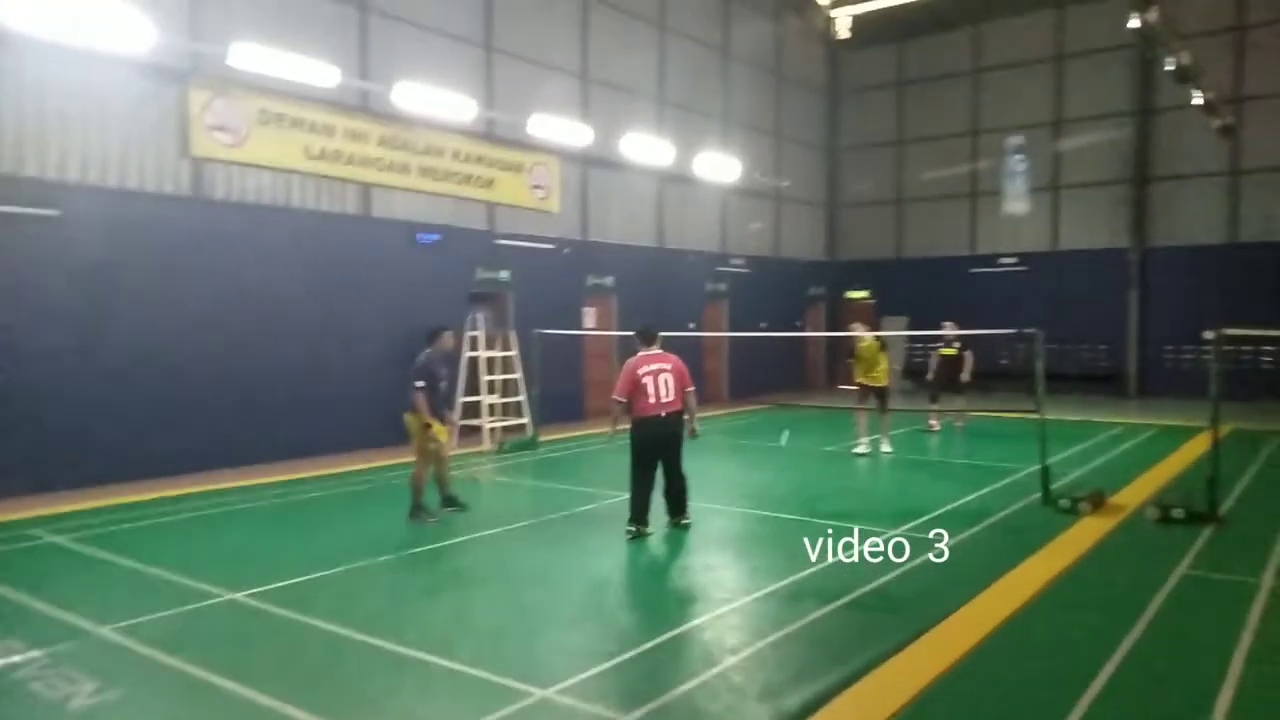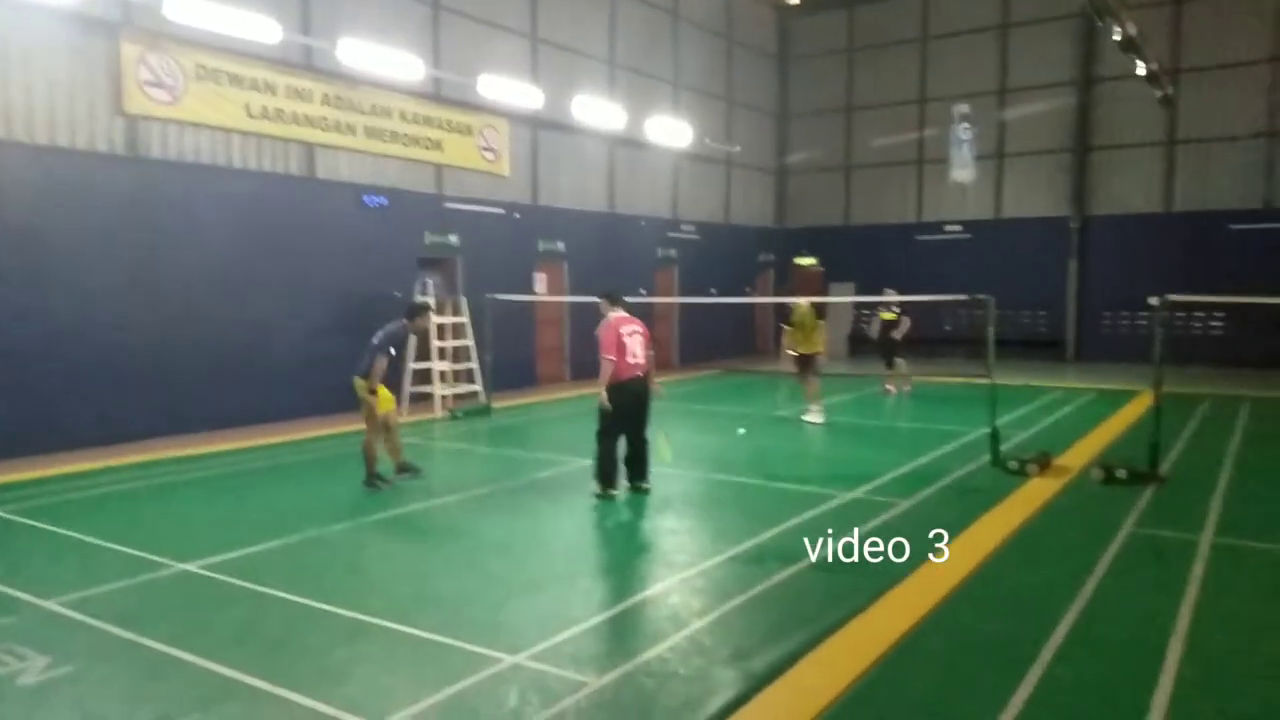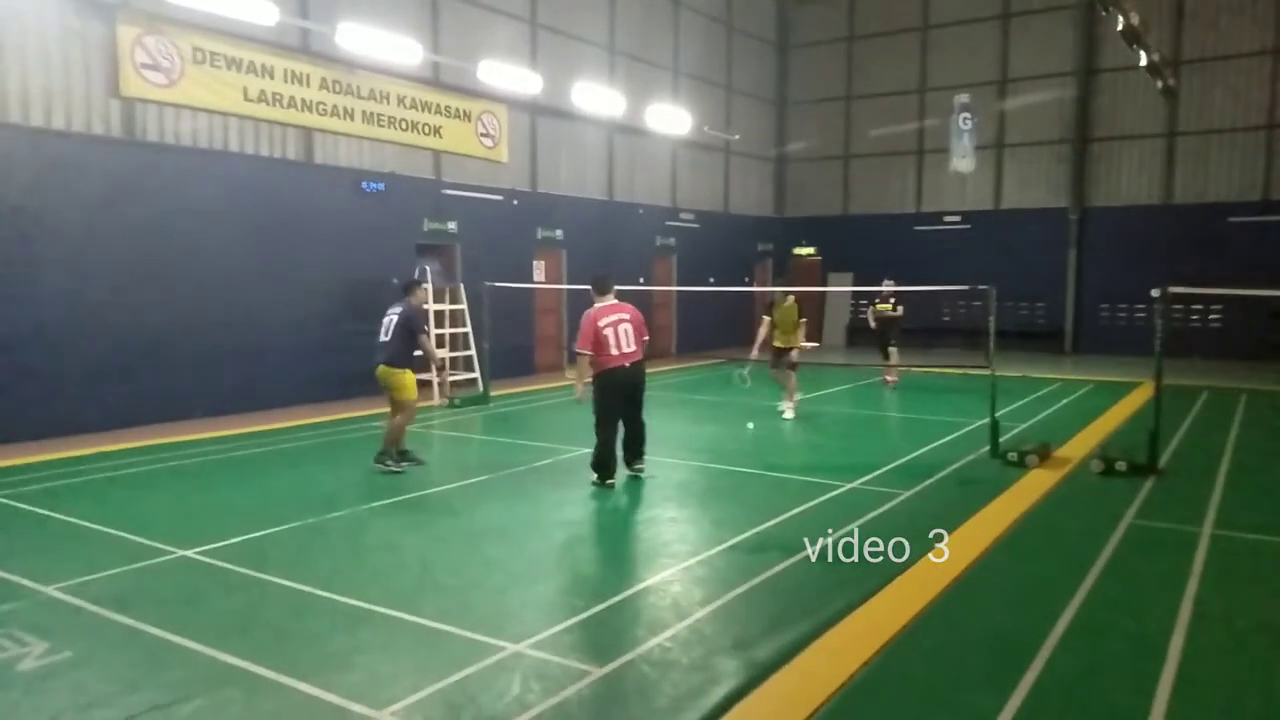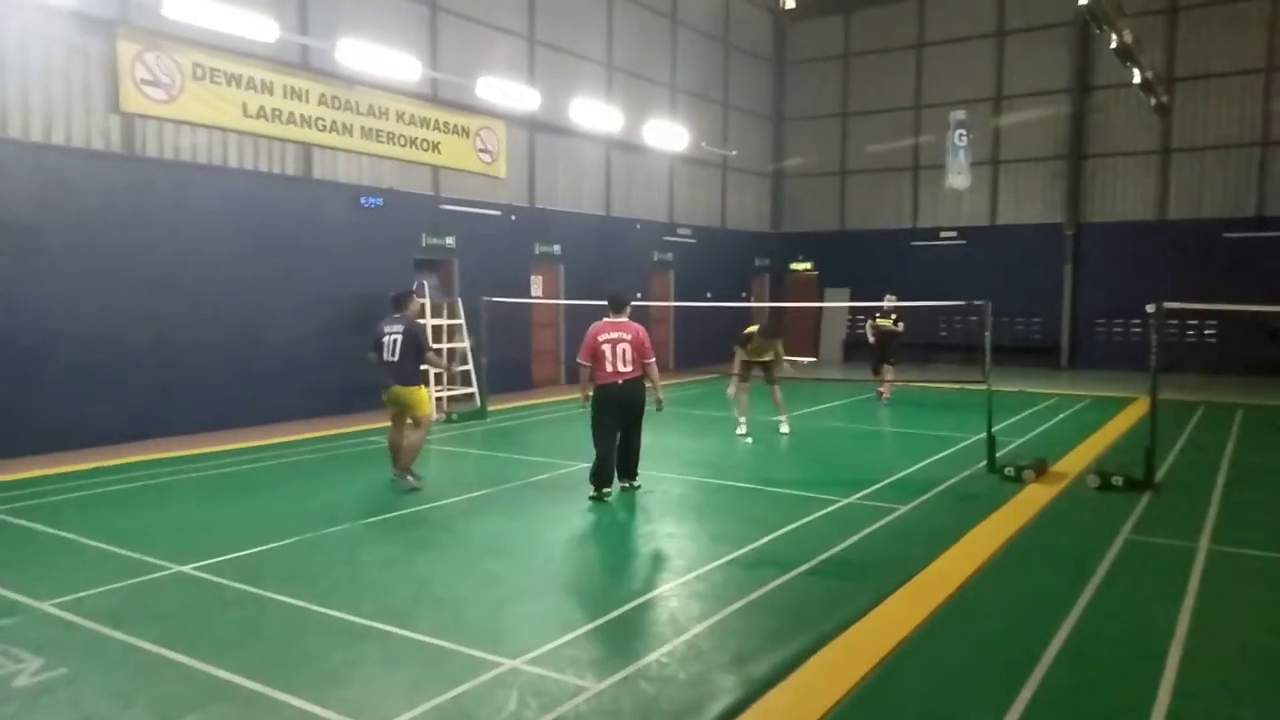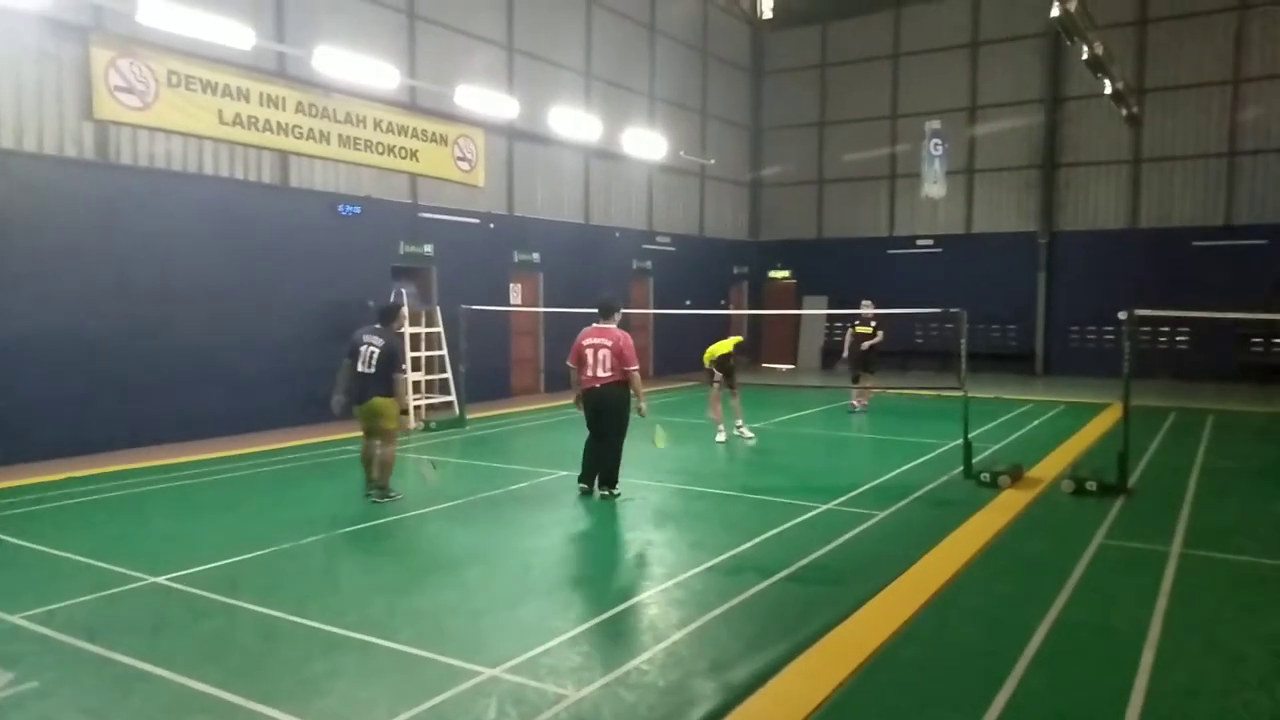
dt=0.4s
person 1, frame 1
left shoulder: (632, 365)
right shoulder: (674, 361)
left elbow: (619, 400)
right elbow: (689, 393)
left wrist: (613, 425)
right wrist: (692, 421)
left hip: (645, 425)
right hip: (673, 421)
left knee: (642, 476)
right knee: (674, 471)
left ankle: (637, 523)
right ankle: (679, 515)
person 1, frame 2
left shoulder: (609, 324)
right shoulder: (637, 324)
left elbow: (609, 360)
right elbow: (648, 356)
left wrist: (602, 390)
right wrist: (651, 382)
left hip: (620, 387)
right hip: (641, 383)
left knee: (607, 437)
right knee: (637, 435)
left ankle: (607, 485)
right ankle: (639, 479)
person 1, frame 3
left shoulder: (591, 316)
right shoulder: (630, 310)
left elbow: (585, 354)
right elbow: (644, 340)
left wrist: (580, 383)
left hip: (609, 376)
right hip: (635, 371)
left knee: (606, 427)
right knee: (634, 419)
left ankle: (606, 475)
right ankle: (636, 459)
person 1, frame 4
left shoulder: (595, 330)
right shoulder: (638, 330)
left elbow: (585, 364)
right elbow: (649, 364)
left wrist: (584, 390)
right wrist: (658, 392)
left hip: (606, 391)
right hip: (633, 389)
left knee: (604, 440)
right knee: (630, 437)
left ankle: (602, 485)
right ankle: (628, 478)
person 1, frame 5
left shoulder: (584, 335)
right shoulder: (622, 337)
left elbow: (573, 367)
right elbow: (632, 372)
left wrist: (577, 391)
right wrist: (641, 399)
left hip: (590, 393)
right hip: (615, 394)
left knee: (595, 438)
right knee: (613, 442)
left ankle: (586, 480)
right ankle: (607, 486)
person 2, frame 1
left shoulder: (440, 361)
right shoulder: (425, 363)
right elbow: (417, 396)
left wrist: (447, 415)
right wrist: (426, 425)
left hip: (436, 419)
right hip: (422, 419)
left knee: (442, 457)
right knee: (424, 462)
left ankle: (446, 497)
right ankle: (417, 507)
person 2, frame 2
left shoulder: (400, 331)
right shoulder: (396, 333)
right elbow: (380, 361)
left wrist: (377, 388)
right wrist: (372, 392)
left hip: (379, 384)
right hip: (369, 382)
left knee: (391, 425)
right knee: (374, 429)
left ankle: (400, 464)
right ankle: (371, 475)
person 2, frame 3
left shoulder: (394, 310)
right shoulder: (414, 312)
right elbow: (424, 342)
right wrist: (439, 366)
left hip: (383, 365)
right hip: (397, 368)
left knee: (398, 411)
right knee: (407, 411)
left ankle: (401, 452)
right ankle: (385, 454)
person 2, frame 4
left shoulder: (383, 326)
right shoulder: (414, 327)
left elbow: (374, 357)
right elbow: (428, 357)
right wrist: (447, 367)
left hip: (389, 385)
right hip: (409, 386)
left knee: (397, 427)
right knee: (421, 427)
left ankle: (399, 469)
right ankle: (403, 470)
person 2, frame 5
left shoulder: (360, 335)
right shoulder: (393, 343)
left elbow: (347, 365)
right elbow: (398, 379)
left wrist: (339, 392)
right wrist: (403, 410)
left hip: (360, 397)
right hip: (384, 399)
left knee: (368, 438)
right knee: (388, 442)
left ankle: (369, 482)
right ankle: (382, 489)
